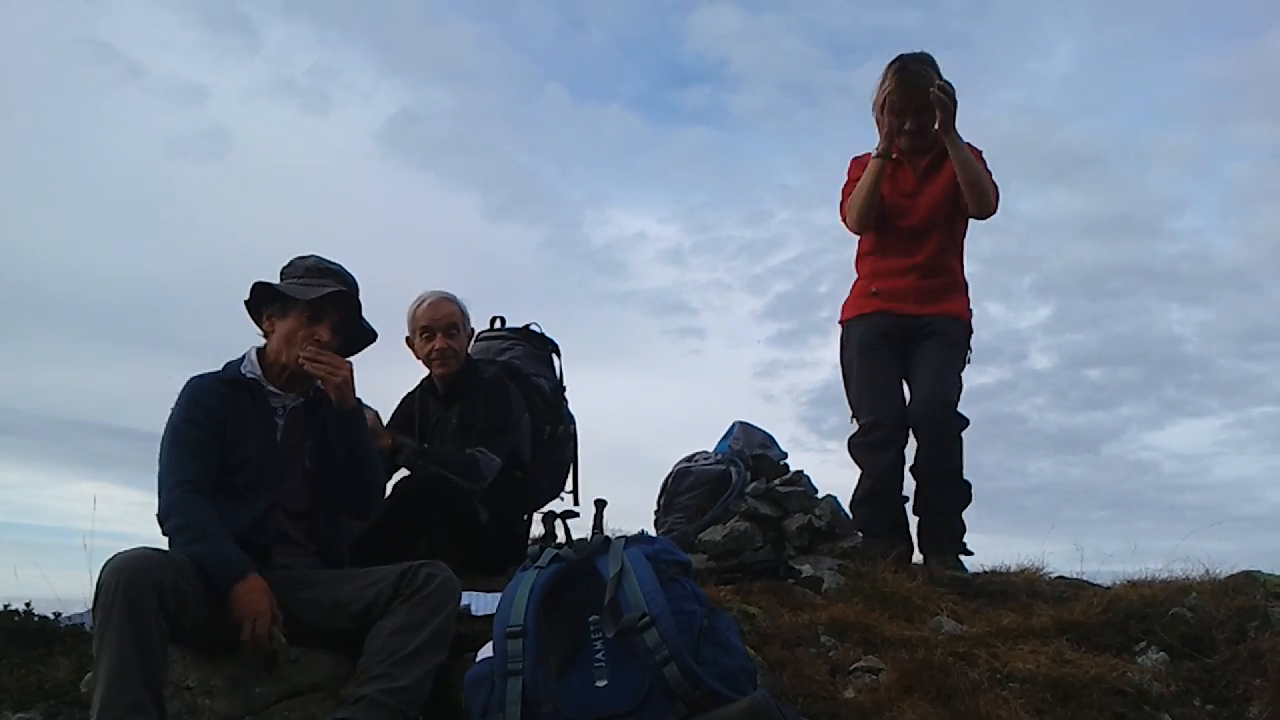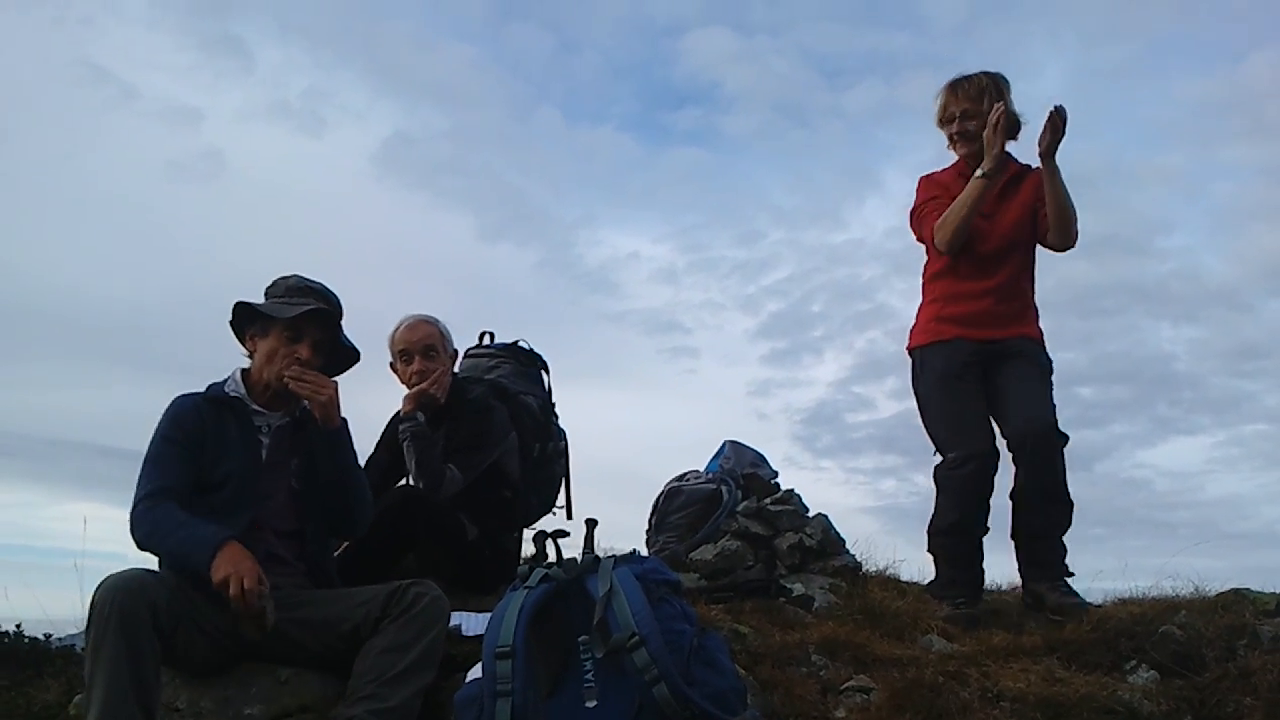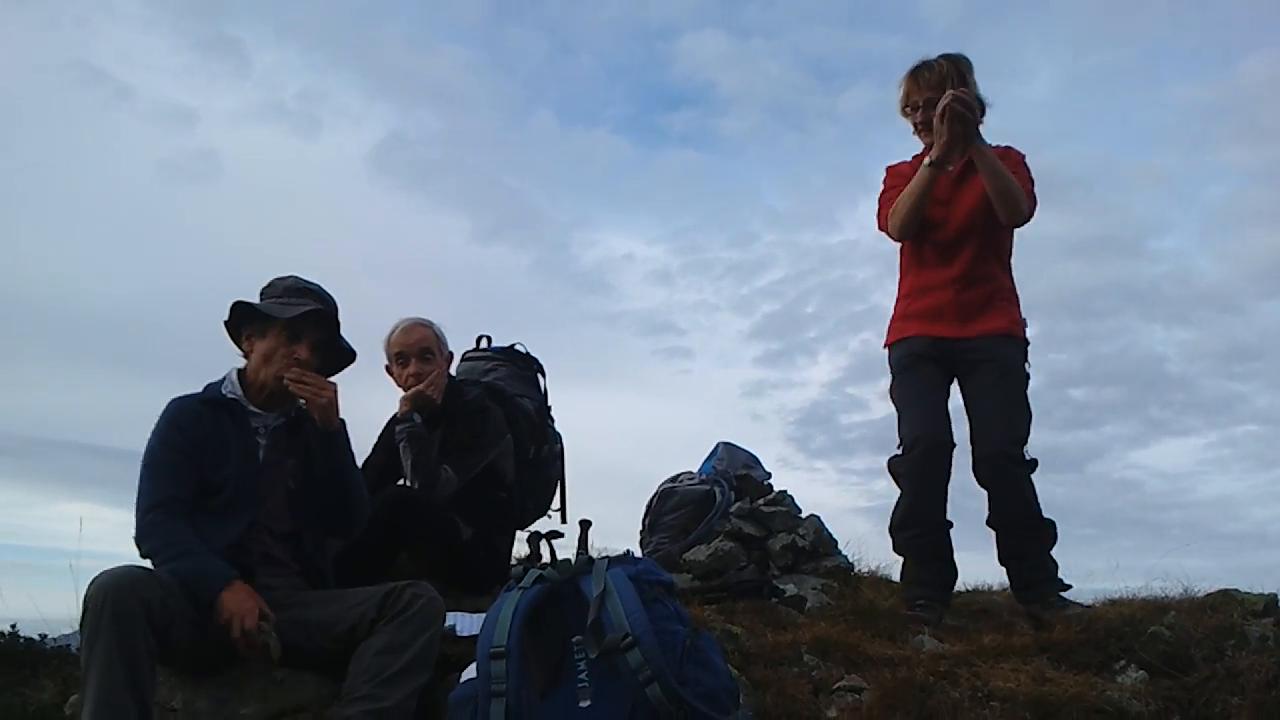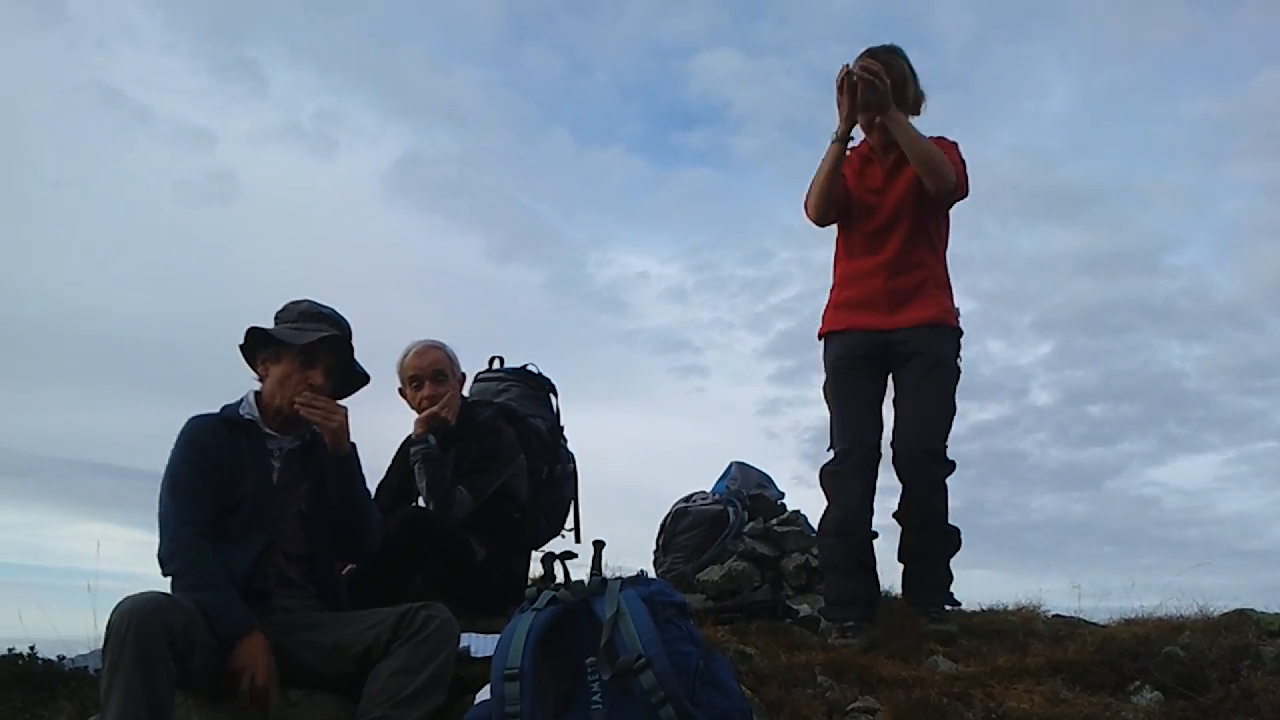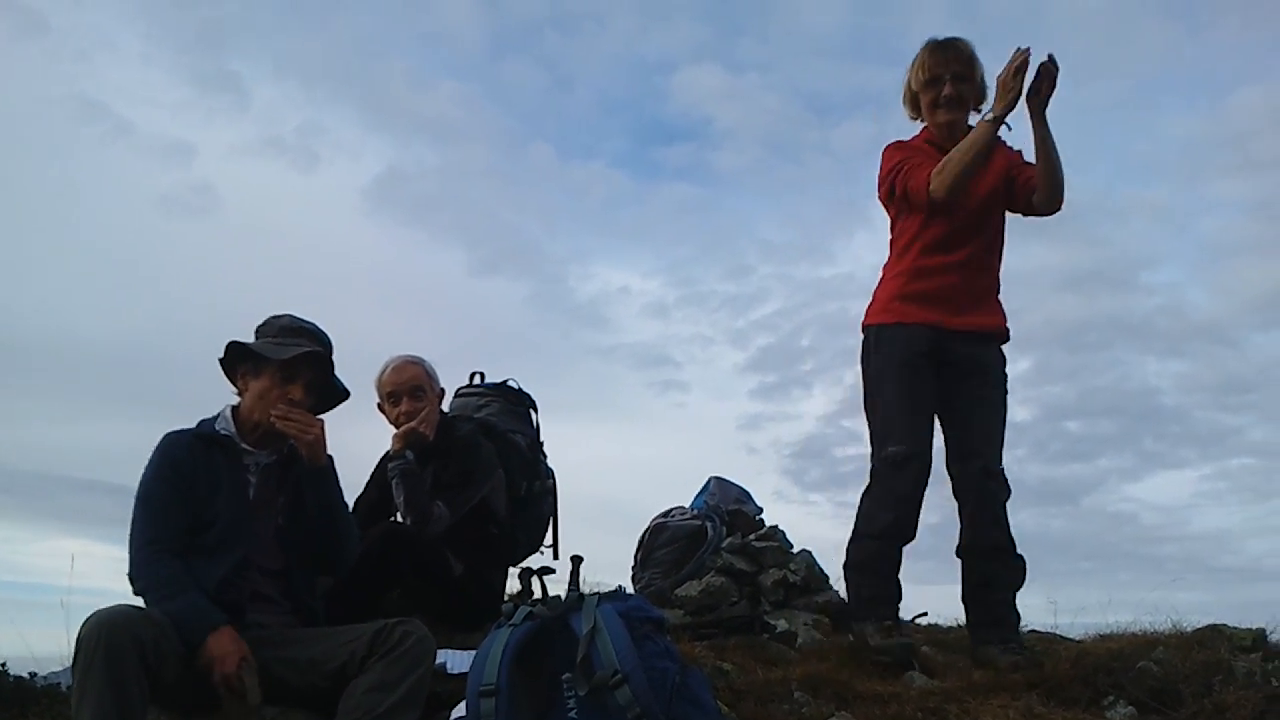
dt=1s
person 1, frame 1
left shoulder: (959, 159)
right shoulder: (868, 165)
left elbow: (984, 205)
right elbow: (856, 220)
left wrist: (948, 134)
right wrist: (886, 147)
left hip: (940, 316)
right hip: (872, 314)
left knee: (935, 411)
right knee: (880, 427)
left ankle: (942, 545)
right ankle: (884, 553)
person 1, frame 2
left shoulder: (1032, 184)
right shoulder: (936, 185)
left elbow: (1062, 238)
right elbow: (946, 239)
left wrist: (1048, 161)
right wrist: (987, 166)
left hip: (1015, 341)
right hip: (945, 342)
left knee: (1039, 434)
right knee: (968, 458)
left ankle: (1044, 574)
right ankle: (958, 588)
person 1, frame 3
left shoulder: (1003, 161)
right shoulder: (903, 176)
left elbow: (1018, 213)
right elbow: (898, 227)
left wrist: (974, 145)
right wrist: (939, 155)
left hip: (992, 333)
right hip: (918, 337)
left knee: (1002, 453)
right knee: (923, 447)
left ankle: (1037, 583)
right ankle: (925, 587)
person 1, frame 4
left shoulder: (934, 151)
right shoulder: (842, 166)
left elbow: (948, 186)
right elbow: (818, 211)
left wrist: (895, 118)
right wrist: (844, 128)
left hip: (926, 328)
right hip: (852, 330)
left knee: (921, 453)
right knee: (852, 459)
left ankle: (928, 592)
right ankle: (849, 609)
person 1, frame 5
left shoulder: (1000, 159)
right shoulder: (902, 156)
left elbow: (1048, 200)
right elbow: (942, 188)
left wrist: (1037, 115)
right wrist: (998, 115)
left hip: (974, 335)
right hip: (901, 327)
left knee: (981, 474)
right knee: (903, 458)
left ankle: (992, 626)
right ankle: (875, 608)
person 2, frame 1
left shoulder: (331, 410)
right shoulder: (208, 394)
left elbow: (364, 505)
right elbow: (181, 503)
left wrist: (348, 408)
right wrist: (239, 579)
left hip: (308, 589)
right hip: (216, 584)
left knee: (433, 582)
right knee: (133, 572)
person 2, frame 2
left shoulder: (317, 429)
right shoulder: (194, 414)
left elbow: (353, 525)
right elbow: (150, 514)
left wrist: (332, 427)
right wrist: (218, 548)
left hip: (297, 608)
right hip: (206, 602)
left knee: (422, 600)
right knee: (126, 594)
person 2, frame 3
left shoulder: (314, 431)
right shoulder: (190, 416)
left elbow: (349, 527)
right elbow: (157, 525)
left wrist: (331, 429)
right wrist: (224, 588)
left hip: (293, 606)
right hip: (202, 603)
left knee: (417, 601)
right knee: (120, 590)
person 2, frame 4
left shoulder: (327, 452)
right shoulder: (207, 436)
left elbow: (361, 549)
right elbow: (183, 547)
left wrist: (341, 452)
right wrist: (242, 632)
left hip: (308, 630)
right hip: (219, 627)
left knee: (432, 624)
right knee: (144, 616)
person 2, frame 5
left shoulder: (305, 467)
right shoulder: (184, 451)
left elbow: (337, 563)
right elbow: (150, 562)
left wrist: (319, 465)
right wrist: (211, 632)
left hip: (284, 645)
right hip: (194, 639)
left knee: (408, 638)
right knee: (113, 629)
person 3, frame 1
left shoulder: (496, 390)
right shoulder: (420, 399)
left elbow: (478, 472)
left wrist: (393, 445)
left hip: (496, 536)
right hip: (444, 530)
left knee: (421, 485)
person 3, frame 2
left shoulder: (483, 411)
right shoulder: (406, 419)
left elbow: (435, 489)
right elbow: (366, 491)
left wrist: (413, 418)
left hip: (484, 558)
right hip: (433, 548)
left knee: (406, 502)
person 3, frame 3
left shoulder: (478, 411)
right shoulder: (404, 421)
left elbow: (431, 491)
left wrist: (410, 420)
left hip: (479, 557)
right hip: (430, 548)
left knee: (400, 501)
person 3, frame 4
left shoulder: (491, 432)
right shoulder: (418, 443)
left elbow: (446, 511)
right elbow: (379, 516)
left wrist: (425, 442)
left hip: (493, 578)
right hip: (443, 570)
left knee: (414, 522)
person 3, frame 5
left shoulder: (469, 446)
right shoulder: (397, 458)
left elbow: (424, 526)
right elbow: (357, 529)
left wrist: (402, 458)
left hip: (470, 594)
right hip: (421, 586)
left knee: (392, 537)
